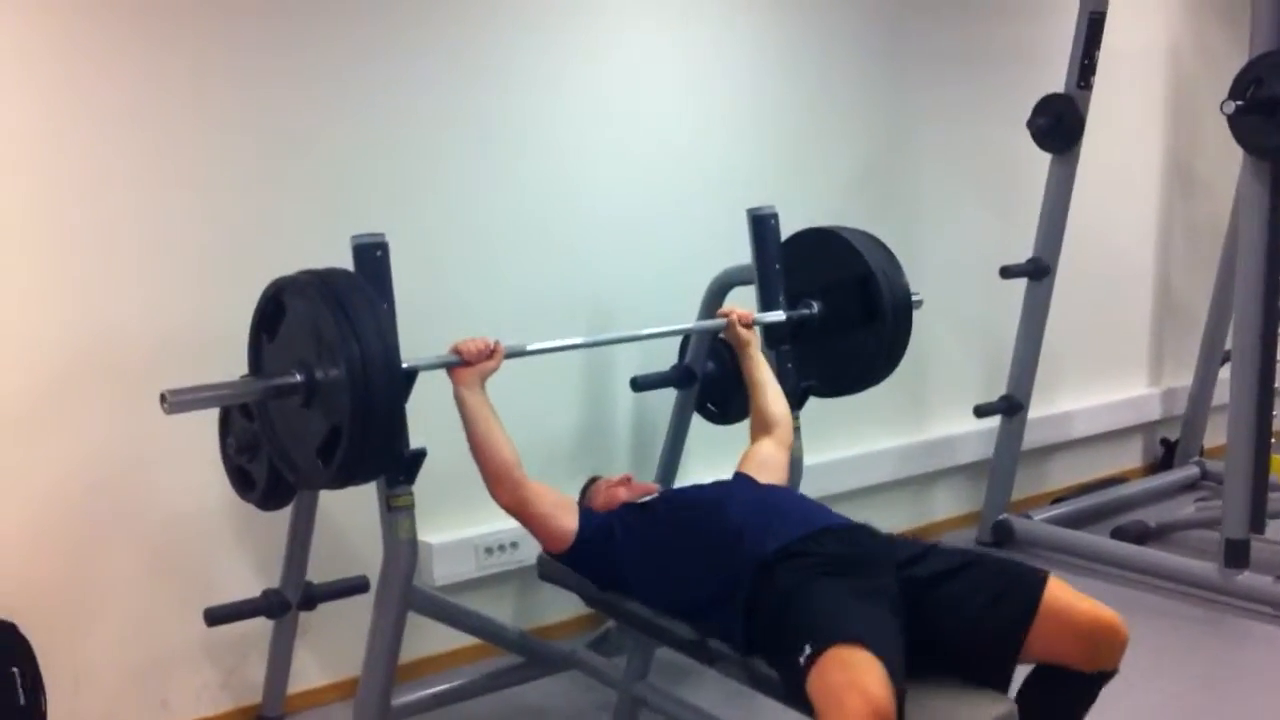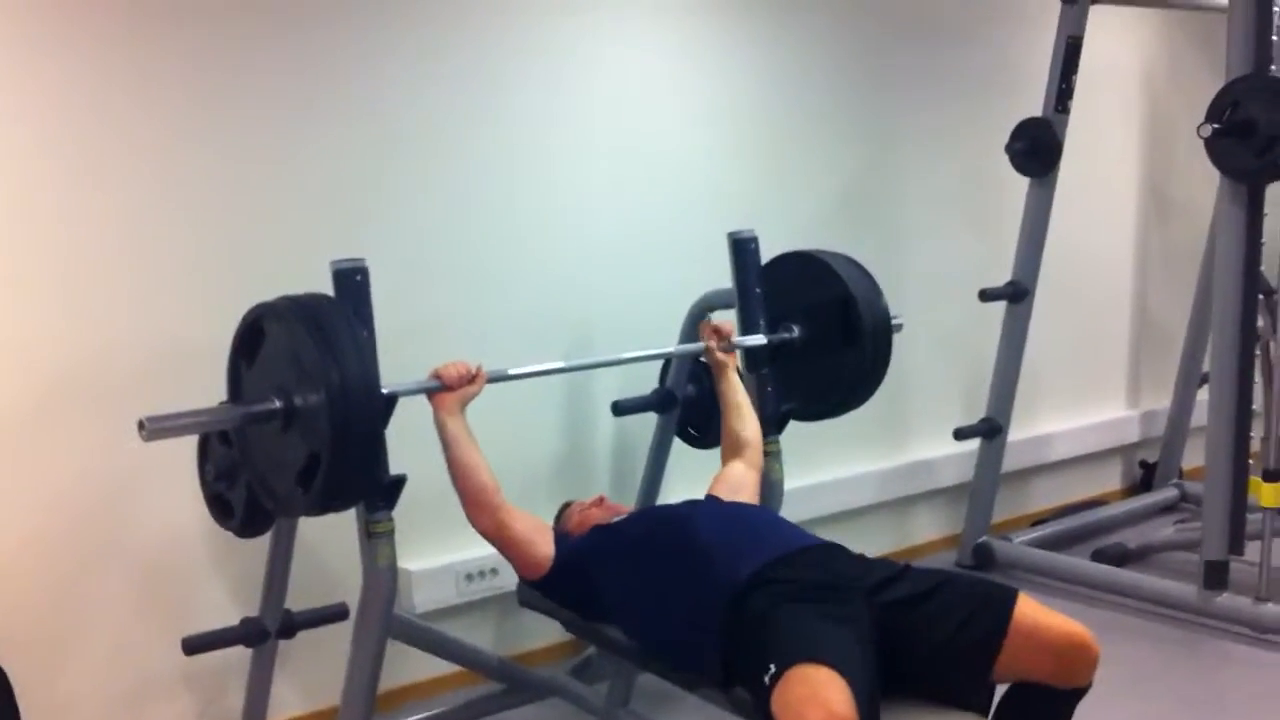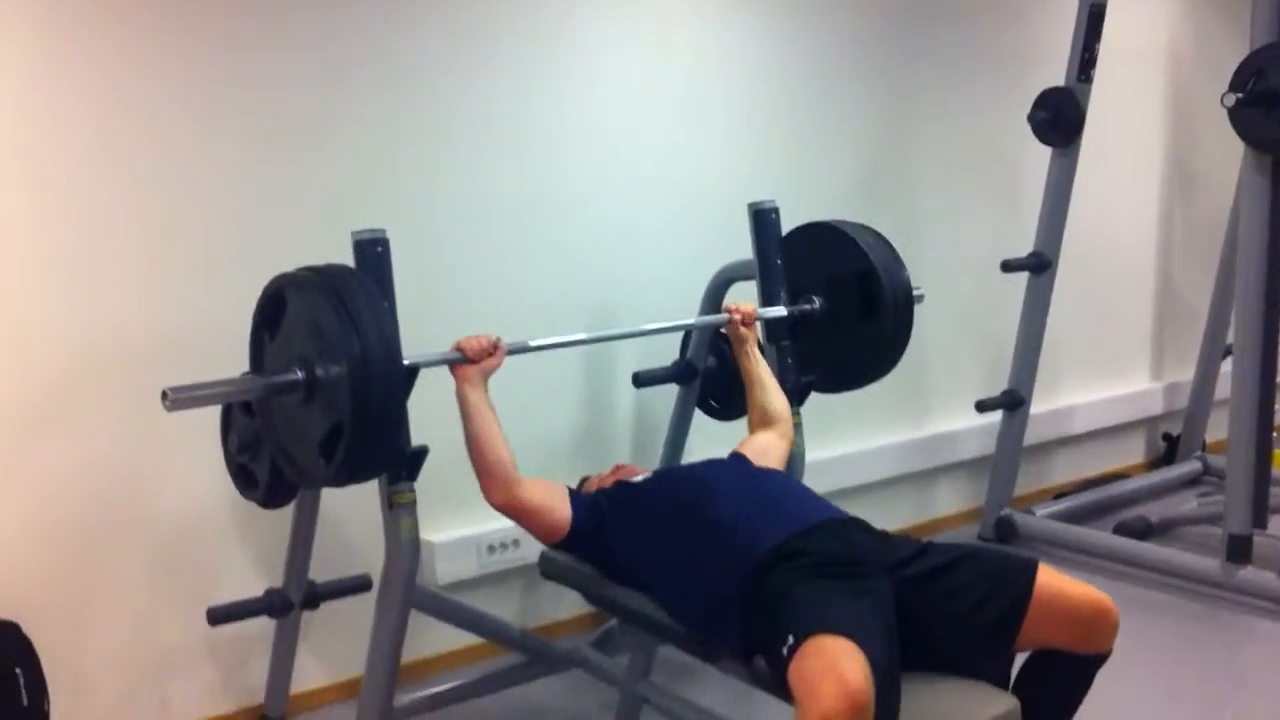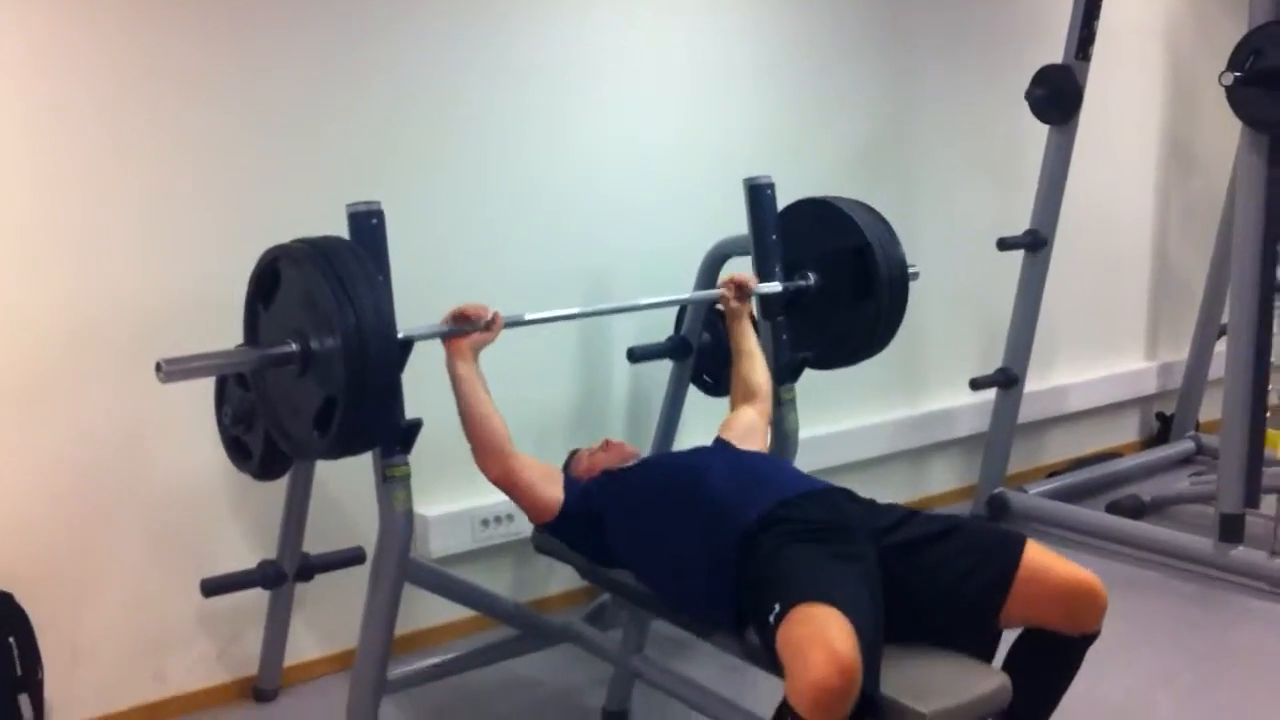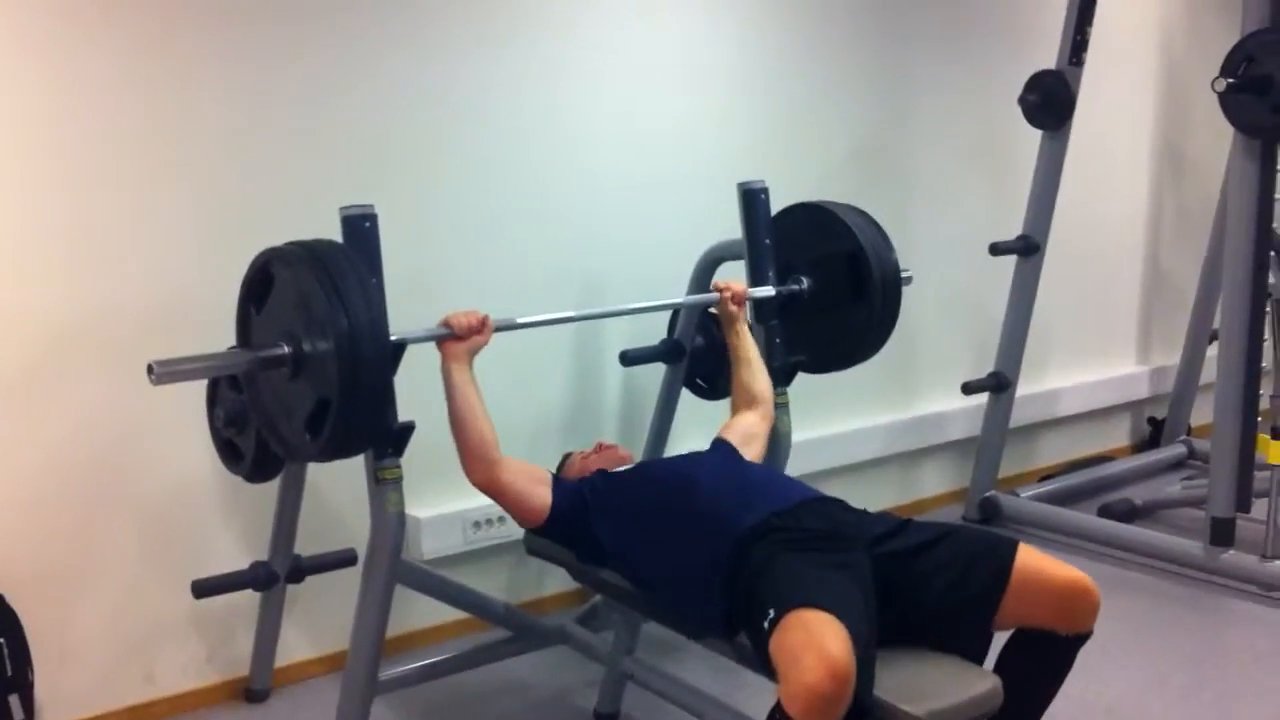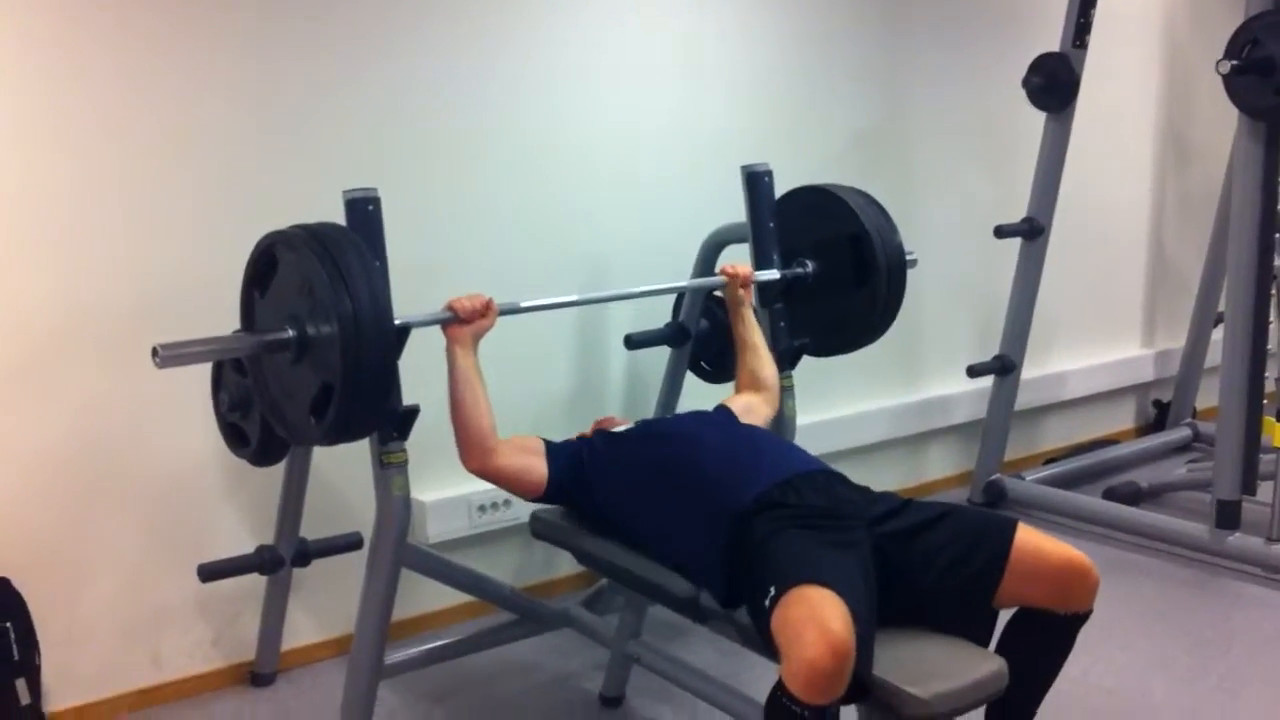
dt=0.5s
person 1, frame 1
left shoulder: (726, 497)
right shoulder: (604, 537)
left elbow: (776, 435)
right elbow: (514, 491)
left wrist: (748, 348)
right wrist: (469, 387)
left hip: (873, 552)
right hip: (792, 584)
left knee: (1099, 634)
person 1, frame 2
left shoulder: (695, 520)
right shoulder: (584, 563)
left elbow: (745, 455)
right elbow: (493, 517)
left wrist: (724, 369)
right wrist: (449, 412)
left hip: (849, 575)
right hip: (766, 606)
left knee: (1071, 651)
person 1, frame 3
left shoulder: (726, 476)
right shoulder: (602, 518)
left elbow: (776, 430)
right elbow: (508, 490)
left wrist: (744, 345)
right wrist: (472, 384)
left hip: (867, 548)
right hip: (784, 580)
left knee: (1091, 618)
person 1, frame 4
left shoulder: (707, 461)
right shoulder: (593, 504)
left elbow: (754, 406)
right elbow: (502, 465)
left wrist: (738, 319)
right wrist: (463, 358)
left hip: (854, 520)
right hip: (774, 549)
left knee: (1079, 598)
person 1, frame 5
left shoulder: (706, 463)
right shoulder: (583, 502)
left elbow: (756, 410)
right elbow: (489, 471)
left wrist: (735, 324)
right wrist: (457, 361)
left hip: (849, 528)
right hip: (765, 557)
left knee: (1073, 599)
person 1, frame 6
left shoulder: (689, 435)
right shoulder: (584, 465)
left elbow: (761, 394)
right elbow: (484, 454)
left wrist: (740, 306)
right wrist: (463, 345)
left hip: (847, 502)
right hip: (768, 529)
left knee: (1071, 578)
right knee: (823, 655)
